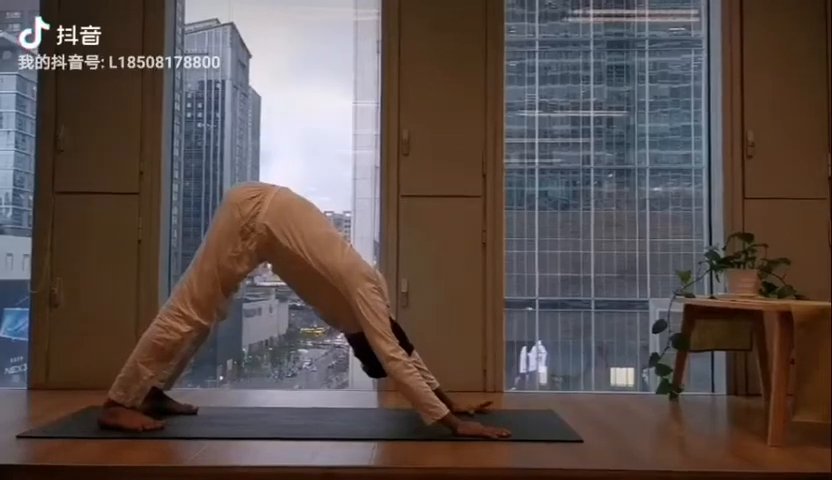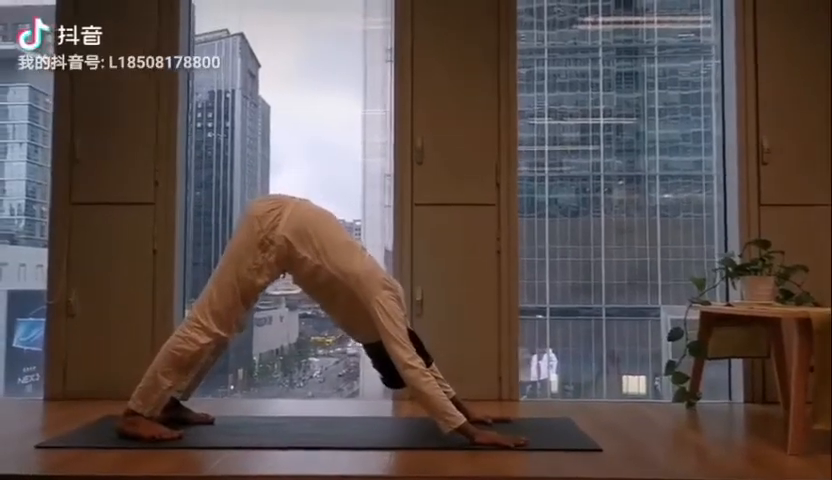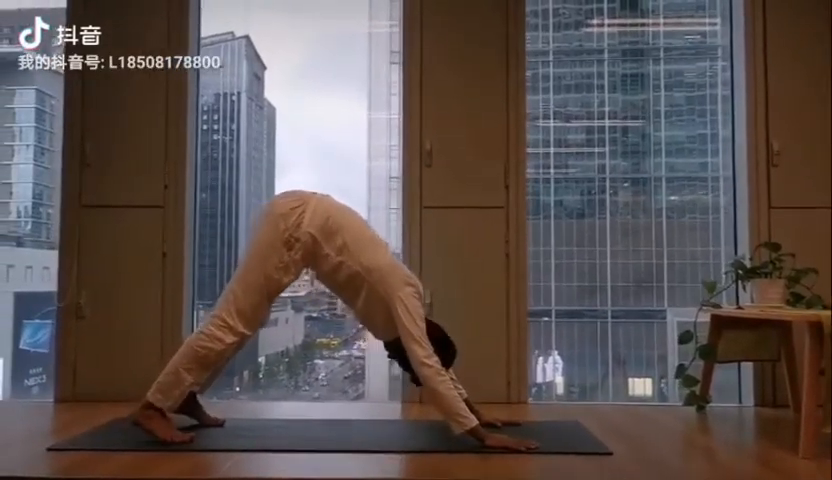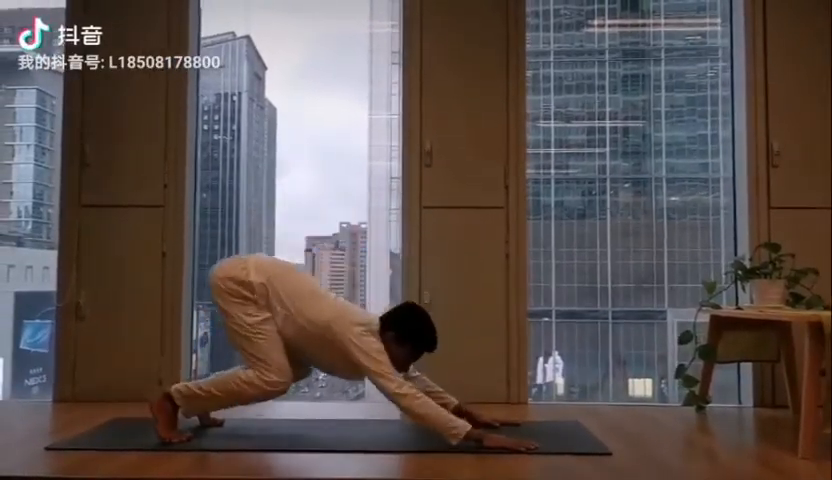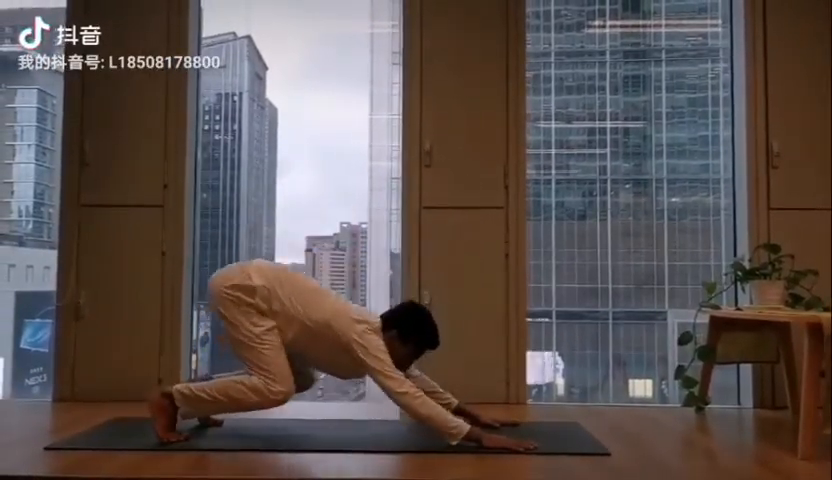
dt=1s
person 1, frame 1
left shoulder: (368, 291)
right shoulder: (362, 291)
left elbow: (404, 353)
right elbow: (395, 360)
left wrist: (450, 404)
right wrist: (453, 423)
left hip: (264, 215)
right hip: (253, 214)
left knee: (201, 312)
right knee: (190, 310)
left ankle: (151, 393)
right ankle: (118, 404)
person 1, frame 2
left shoulder: (386, 300)
right shoulder: (380, 299)
left elbow: (420, 363)
right elbow: (412, 369)
left wrist: (465, 412)
right wrist: (470, 431)
left hip: (283, 227)
right hip: (273, 227)
left knee: (219, 324)
right knee: (210, 323)
left ankle: (169, 404)
right ankle: (138, 413)
person 1, frame 3
left shoulder: (406, 297)
right shoulder: (404, 298)
left elbow: (433, 364)
right elbow: (428, 368)
left wrist: (475, 413)
right wrist: (481, 433)
left hip: (303, 220)
right hip: (297, 221)
left knee: (241, 321)
right knee: (234, 322)
left ankle: (185, 397)
right ankle: (154, 407)
person 1, frame 4
left shoulder: (371, 333)
right shoulder: (360, 338)
left elbow: (411, 380)
right elbow: (404, 394)
left wrist: (467, 413)
right wrist: (476, 435)
left hip: (256, 279)
right hip: (237, 281)
left knee: (296, 368)
right knee: (273, 379)
left ankle: (197, 403)
right ankle: (172, 401)
person 1, frame 5
left shoulder: (379, 331)
right shoulder: (364, 335)
left elbow: (414, 380)
right elbow: (404, 394)
left wrist: (468, 415)
right wrist: (474, 436)
left hip: (252, 285)
right hip: (238, 288)
left knee: (300, 380)
right knee: (276, 387)
left ankle: (199, 402)
right ankle: (170, 400)
